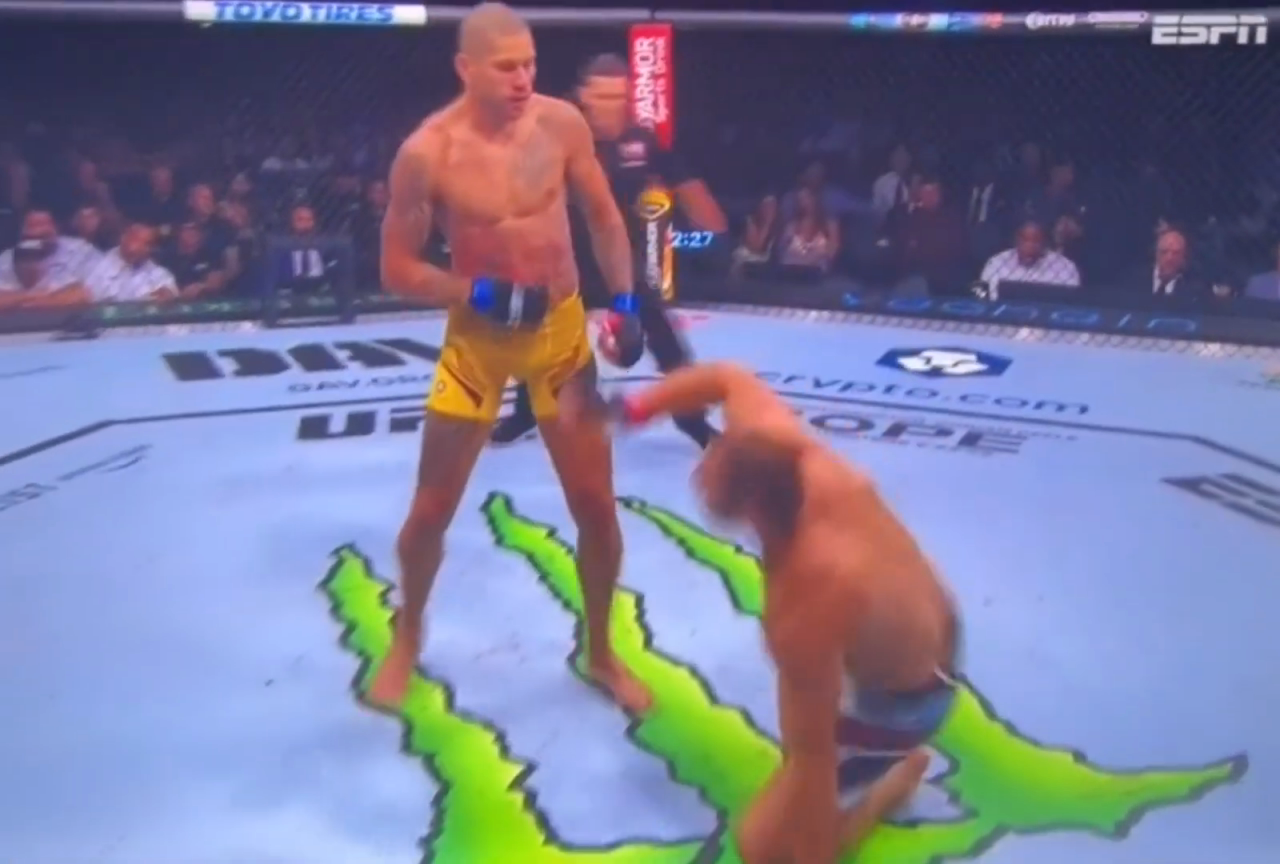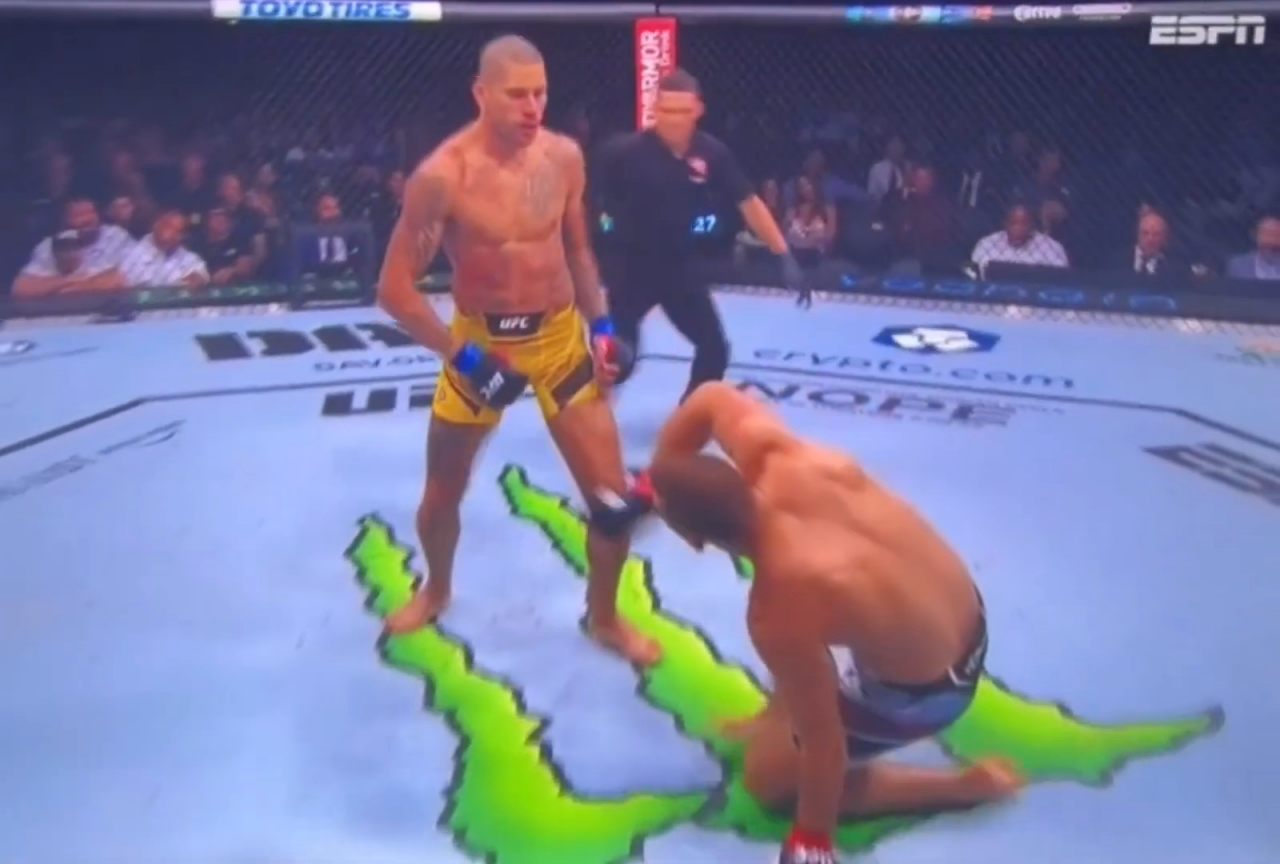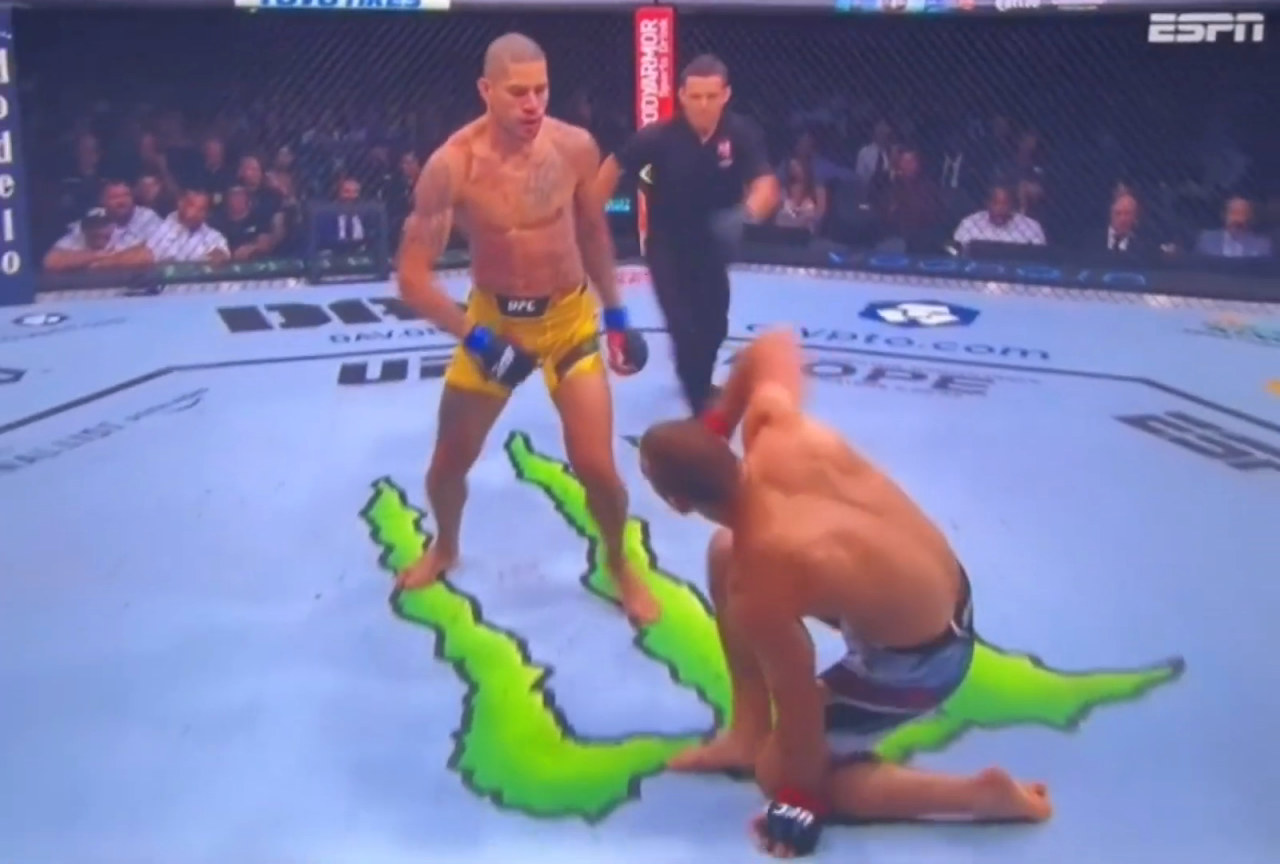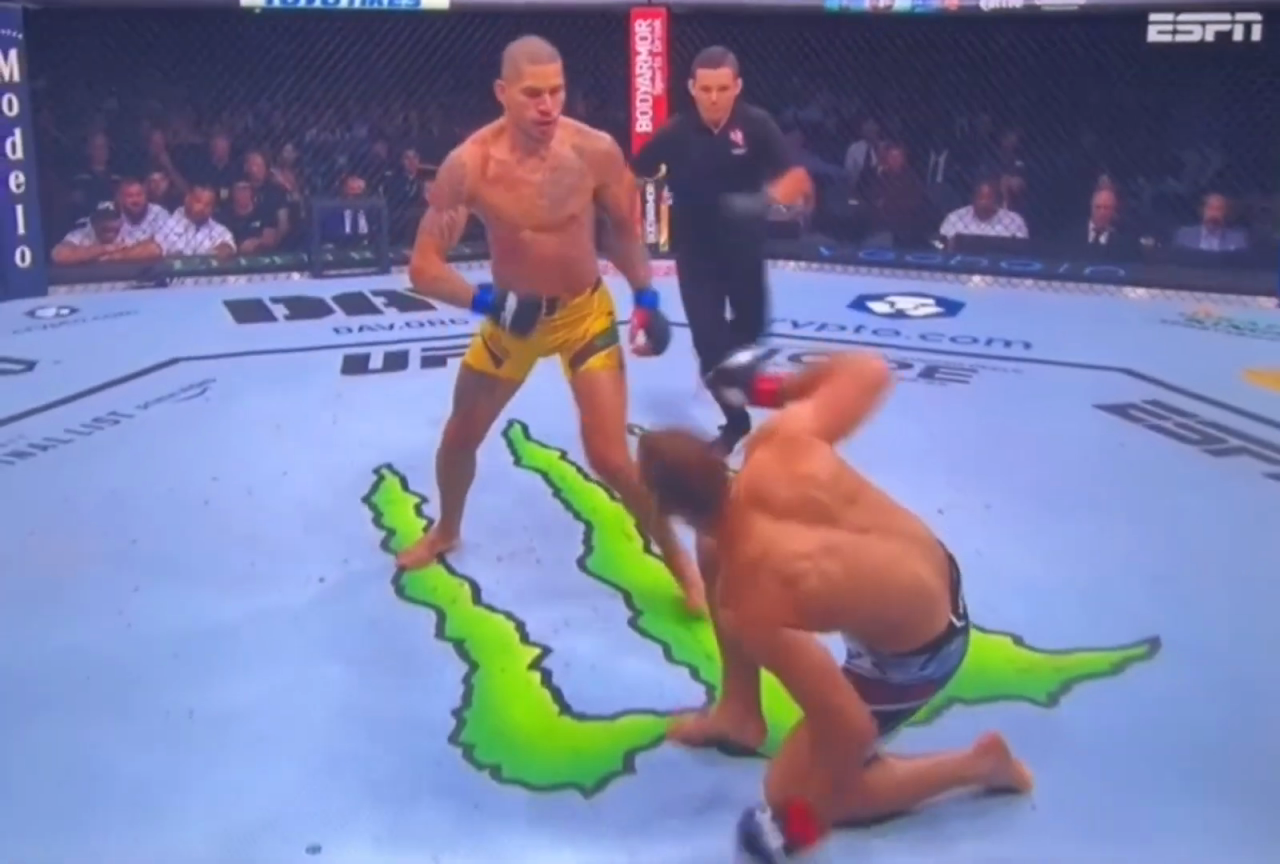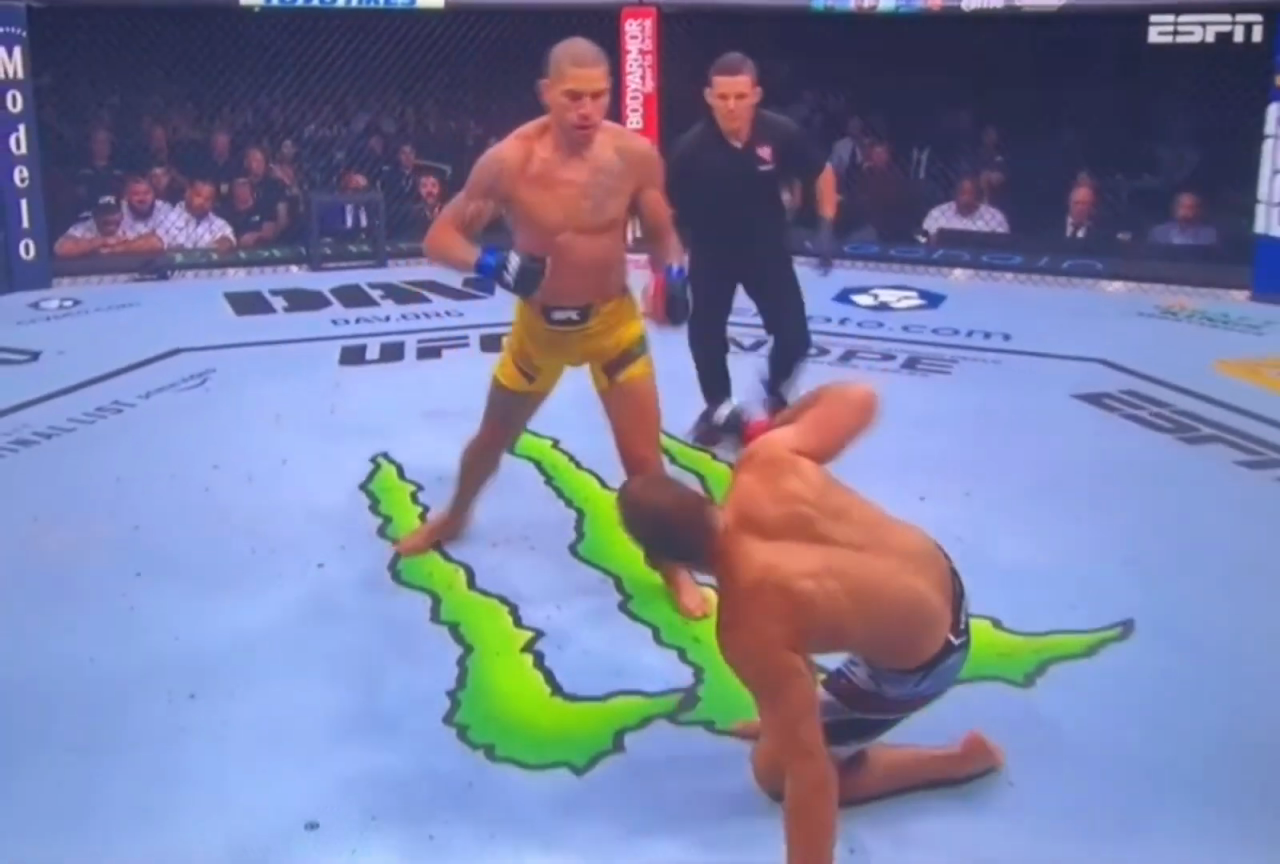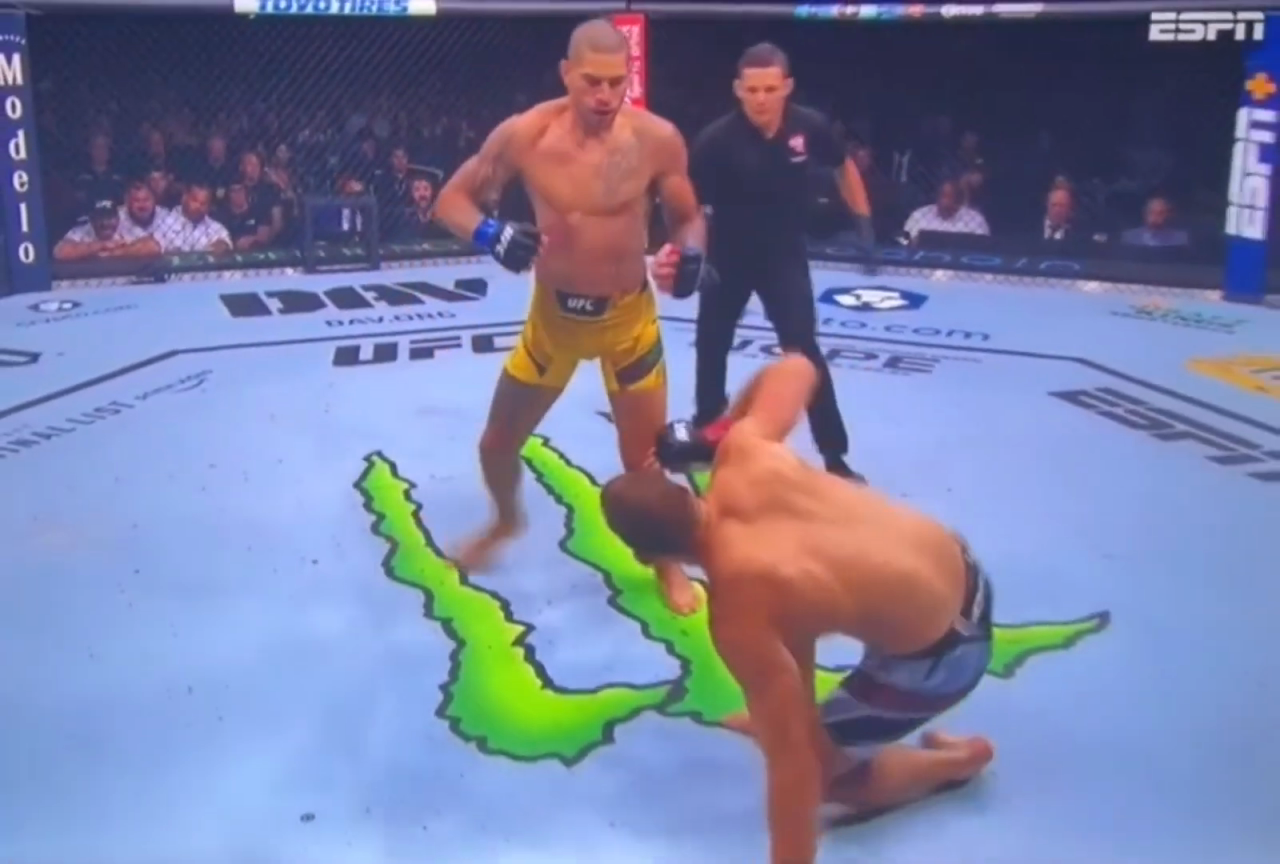
dt=0.3s
person 1, frame 1
left shoulder: (561, 124)
right shoulder: (426, 153)
left elbow: (604, 219)
right elbow: (397, 270)
left wrist: (624, 303)
right wrist: (481, 294)
left hip: (561, 330)
right hip: (478, 336)
left knee: (595, 507)
right knee: (430, 513)
left ankle: (601, 654)
right ankle: (407, 638)
person 1, frame 2
left shoulder: (565, 158)
right shoulder: (442, 176)
right elbow: (396, 289)
left wrist: (599, 326)
right wrist: (464, 360)
left hip: (559, 339)
right hip: (480, 343)
left knee: (612, 496)
right knee: (439, 500)
left ankle: (604, 615)
right ankle: (436, 588)
person 1, frame 3
left shoulder: (576, 147)
right shoulder: (451, 166)
right elbow: (413, 277)
left wrist: (616, 316)
right wrist: (478, 341)
left hip: (569, 316)
right hip: (493, 319)
left knee: (597, 468)
right knee: (448, 464)
left ankle: (619, 563)
right ankle: (444, 548)
person 1, frame 4
left shoulder: (596, 151)
right shoulder: (468, 164)
left elbow: (626, 228)
right elbow: (423, 268)
left wrist: (648, 299)
right wrist: (488, 301)
left hip: (584, 313)
right hip: (511, 317)
left knee: (611, 457)
right knee: (459, 438)
left ankle: (676, 557)
right ankle: (446, 528)
person 1, frame 5
left shoulder: (635, 155)
right shoulder: (509, 160)
left elbow: (661, 234)
right elbow: (439, 238)
left wrist: (673, 277)
right wrist: (493, 264)
left hip: (614, 322)
right hip: (539, 322)
left knee: (644, 464)
right knee: (490, 442)
left ankle: (673, 567)
right ankle: (452, 518)
person 1, frame 6
left shoulder: (658, 140)
right shoulder: (523, 135)
left elbow: (688, 219)
right elbow: (451, 197)
left wrist: (688, 254)
right wrist: (490, 235)
left hip: (629, 318)
right hip: (552, 314)
left knee: (643, 467)
right knee: (497, 444)
left ankle: (665, 561)
right ankle: (506, 520)
person 2, frame 1
left shoulder: (801, 613)
right shoulder: (800, 458)
left elbow: (811, 758)
right elbow: (733, 380)
right wrist: (630, 410)
left hip: (902, 704)
left ankle: (898, 770)
person 2, frame 2
left shoulder: (779, 611)
right shoulder: (777, 455)
left elbow: (824, 748)
right elbow: (712, 399)
right wrist: (651, 488)
left hip: (922, 692)
left knee: (768, 774)
left ankle: (968, 783)
right ankle: (778, 716)
person 2, frame 3
left shoulder: (758, 587)
right shoulder: (775, 427)
left elbow: (801, 715)
right elbow: (775, 344)
left wrist: (798, 799)
right wrist: (715, 422)
left hip: (918, 659)
right hip: (947, 587)
left knee: (777, 772)
right knee: (722, 554)
left ankle: (980, 793)
right ankle: (746, 734)
person 2, frame 4
left shoulder: (748, 605)
right shoulder: (780, 444)
left elbow: (853, 727)
right elbow: (872, 371)
right wrist: (774, 388)
left hip: (915, 655)
left knee: (791, 790)
right knee: (711, 553)
left ankle: (978, 763)
right ankle: (740, 711)
person 2, frame 5
left shoulder: (749, 630)
right shoulder: (765, 465)
left elbow: (809, 773)
right elbow: (857, 397)
right wrist: (766, 429)
left hip: (914, 668)
right hip: (940, 580)
left knee: (773, 771)
left ankle: (959, 758)
right ankle: (783, 714)
person 2, frame 6
left shoulder: (738, 613)
right shoulder: (744, 454)
left elbow: (792, 766)
right elbow: (796, 367)
right wrist: (713, 435)
left hip: (939, 653)
right hip: (961, 570)
left knee: (806, 774)
left ankle: (958, 760)
right ankle: (797, 715)
person 3, frame 1
left shoulder: (644, 141)
left elbow: (686, 186)
left wrist: (717, 234)
right hip: (573, 265)
left knee: (668, 348)
left ankle: (692, 421)
right ankle: (524, 413)
person 3, frame 2
left shoulder: (712, 154)
right shoulder: (626, 150)
left elbow: (749, 204)
left wrist: (784, 255)
left hip: (679, 266)
right hip: (628, 269)
left knee: (714, 346)
person 3, frame 3
left shoulder: (741, 135)
right shoulder: (659, 136)
left elbow: (765, 186)
right elbow: (614, 167)
left wrist: (743, 215)
left hip: (711, 247)
right hip: (666, 248)
left knee: (714, 327)
right knee: (686, 328)
left ankle: (698, 383)
person 3, frame 4
left shoulder: (757, 125)
right shoulder: (674, 133)
left elbow: (798, 181)
right elbow: (635, 173)
left wrist: (762, 201)
left hip: (743, 246)
right hip: (694, 249)
left knee: (751, 327)
right knee: (707, 336)
left ankle: (718, 360)
right ankle: (735, 419)
person 3, frame 5
left shoulder: (781, 133)
right shoulder: (692, 147)
left elbow: (822, 173)
right elbow: (667, 208)
left wrist: (825, 228)
left hip: (767, 249)
right hip: (710, 255)
left knee: (794, 339)
right knee: (704, 339)
left ankle: (775, 392)
right ankle: (720, 411)
person 3, frame 6
left shoulder: (811, 127)
right shoulder: (717, 140)
left elbow: (844, 168)
left wrist: (863, 222)
left hip: (785, 256)
right hip: (727, 258)
left knee: (804, 354)
right knee: (710, 343)
left ankle: (834, 457)
right ankle: (708, 422)
